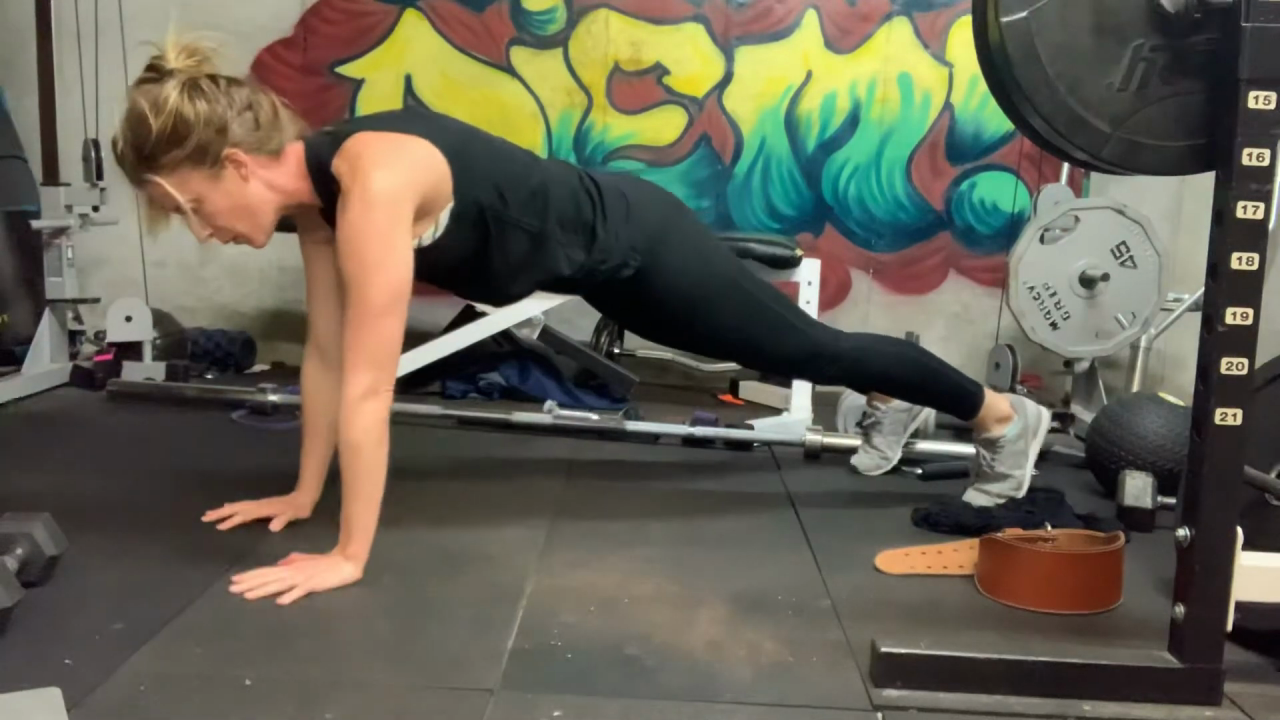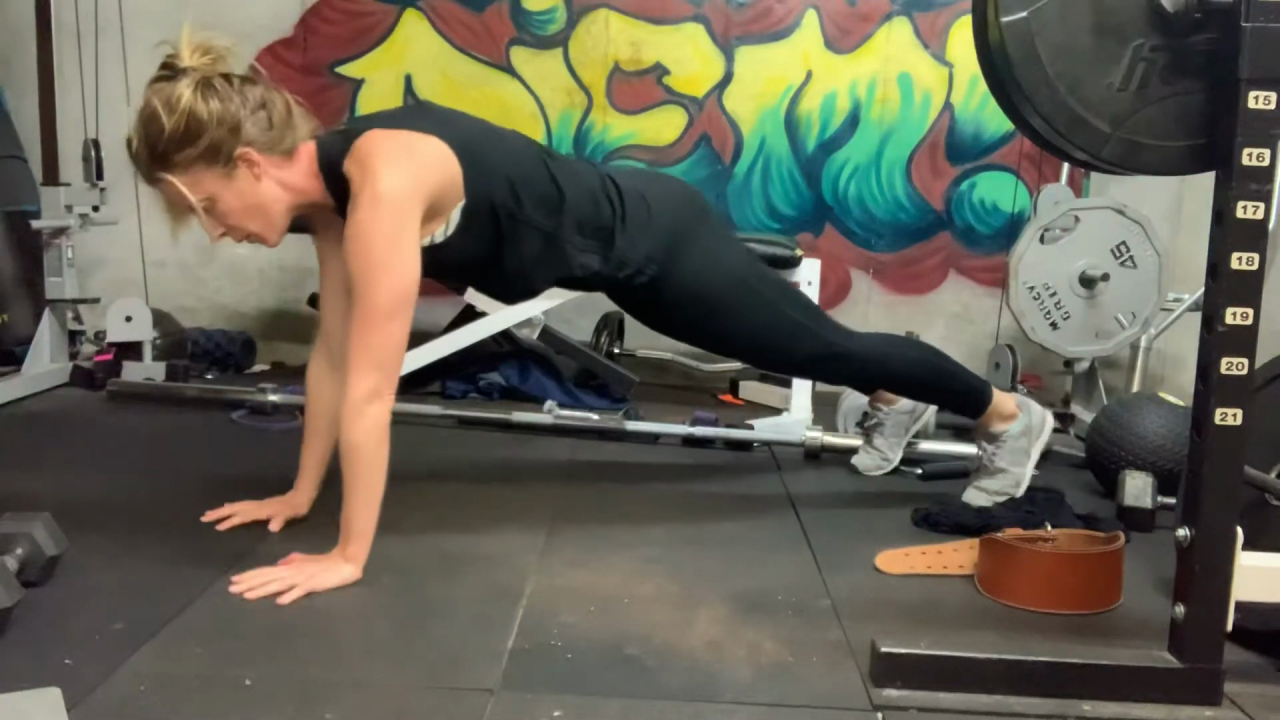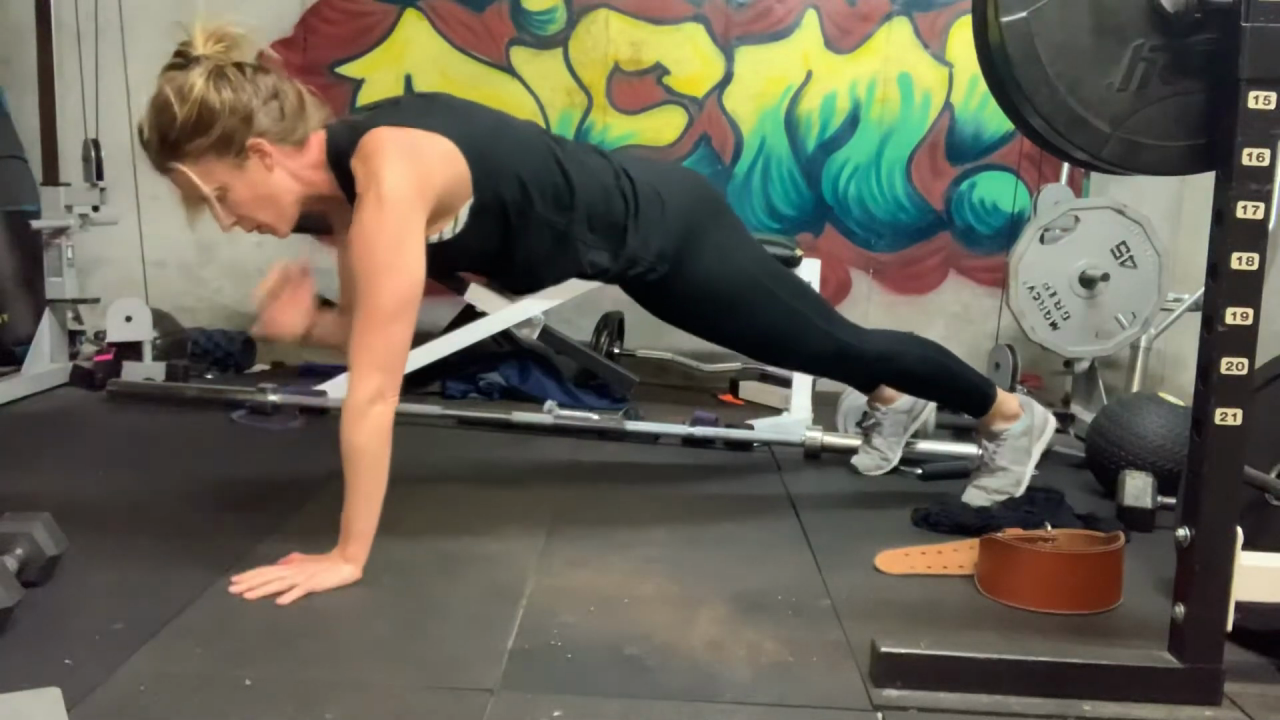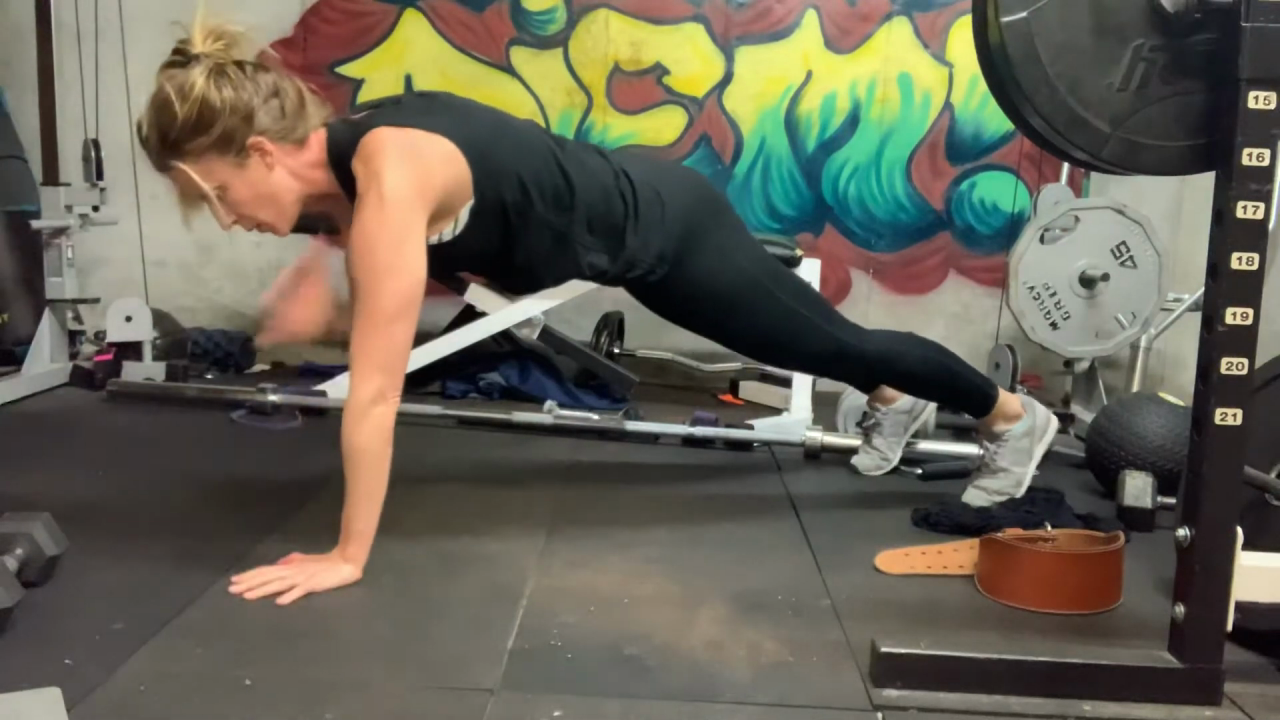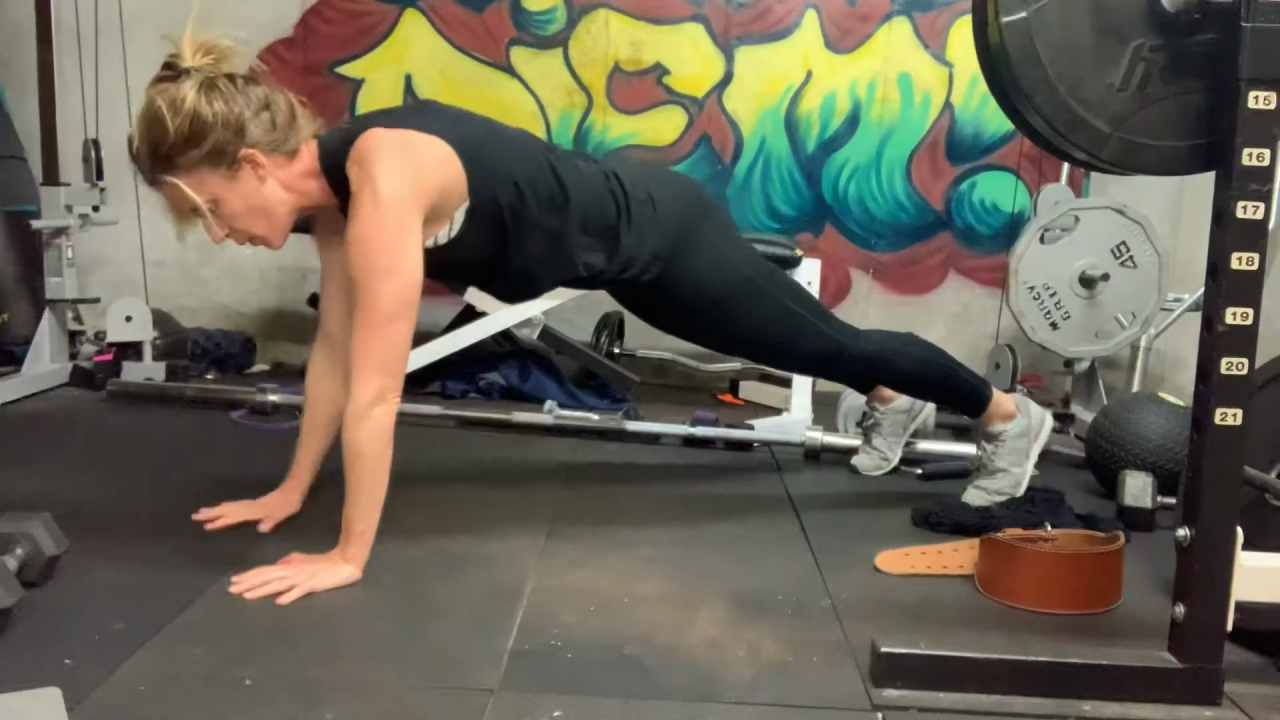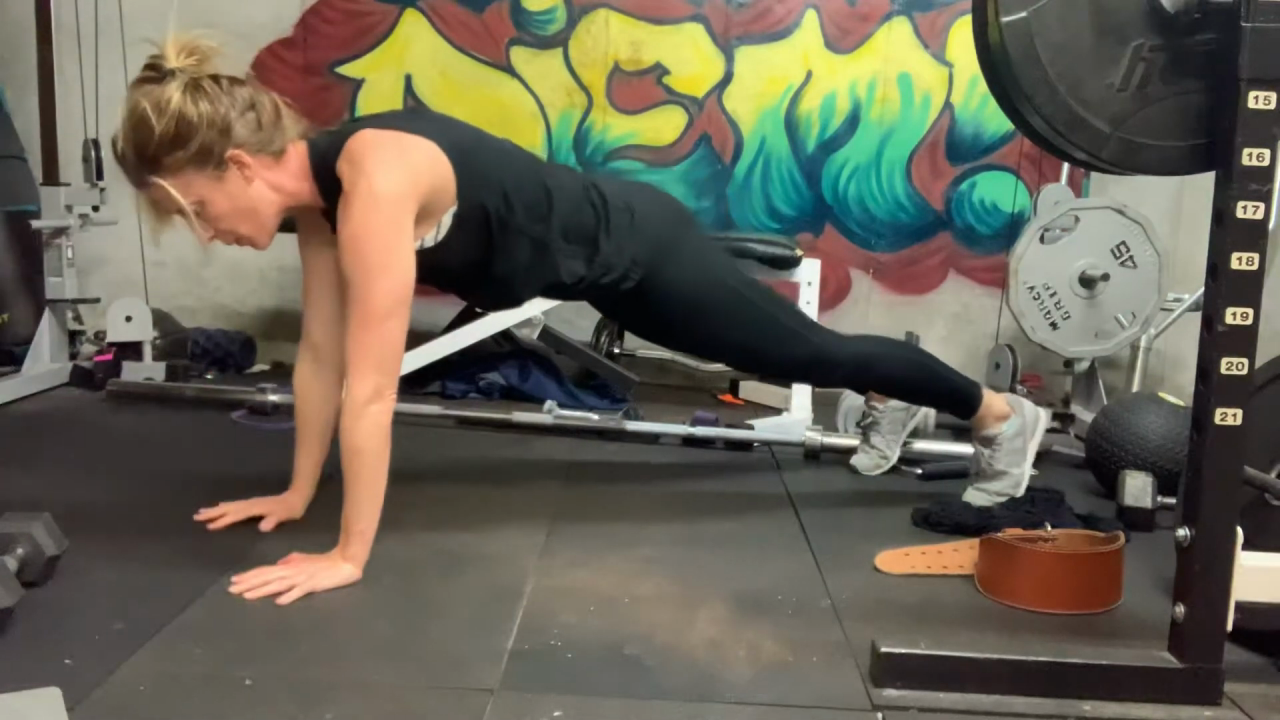
dt=0.3s
person 1, frame 1
left shoulder: (372, 180)
right shoulder: (314, 190)
left elbow: (367, 388)
right elbow: (325, 353)
left wrist: (348, 556)
right wrist: (302, 494)
left hip: (634, 243)
right hip: (596, 255)
left knee: (806, 350)
right knee: (787, 347)
left ankle: (1004, 416)
right ankle: (893, 405)
person 1, frame 2
left shoulder: (381, 178)
right shoulder: (330, 182)
left elbow: (371, 389)
right elbow: (335, 348)
left wrist: (348, 557)
right wrist: (299, 489)
left hip: (653, 239)
right hip: (617, 242)
left knee: (820, 348)
right knee: (803, 347)
left ankle: (1010, 417)
right ankle: (895, 406)
person 1, frame 3
left shoulder: (387, 174)
right shoulder: (341, 163)
left elbow: (374, 389)
right elbow: (368, 328)
left wrist: (348, 557)
right wrist: (307, 324)
left hip: (665, 230)
right hip: (630, 219)
left knee: (827, 342)
right knee: (806, 342)
left ankle: (1011, 418)
right ankle: (893, 403)
person 1, frame 4
left shoulder: (387, 172)
right shoulder: (342, 160)
left elbow: (374, 391)
right elbow: (378, 319)
left wrist: (346, 558)
right wrist: (325, 314)
left hip: (666, 229)
right hip: (630, 219)
left knee: (827, 344)
right knee: (806, 343)
left ankle: (1013, 418)
right ankle: (894, 405)
person 1, frame 5
left shoulder: (383, 177)
right shoulder: (330, 180)
left elbow: (374, 390)
right elbow: (335, 349)
left wrist: (348, 556)
right wrist: (288, 491)
left hip: (657, 235)
right hip: (620, 242)
left knee: (822, 342)
right knee: (802, 346)
left ankle: (1009, 416)
right ankle: (893, 402)
person 1, frame 6
left shoulder: (373, 179)
right shoulder: (314, 186)
left elbow: (371, 389)
right elbow: (321, 353)
left wrist: (348, 557)
right wrist: (296, 494)
left hip: (637, 245)
right hip: (600, 255)
left knee: (806, 352)
right knee: (786, 352)
left ankle: (1002, 417)
right ankle: (888, 406)
